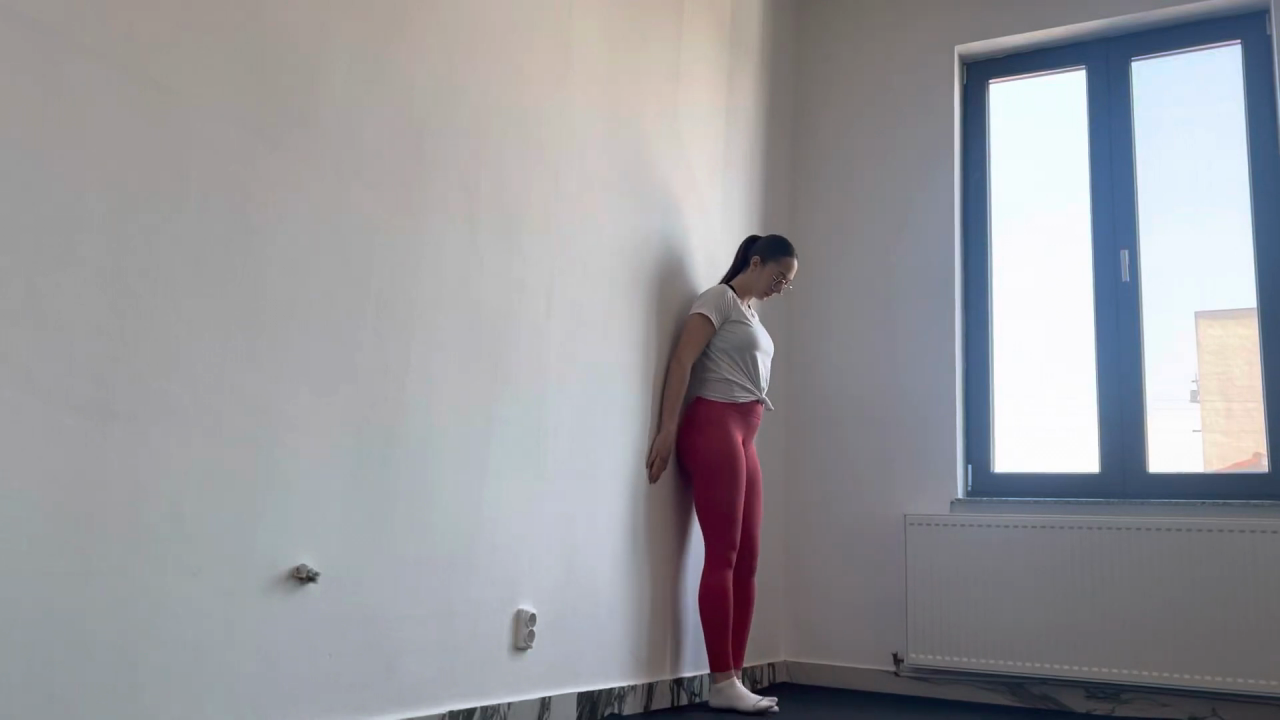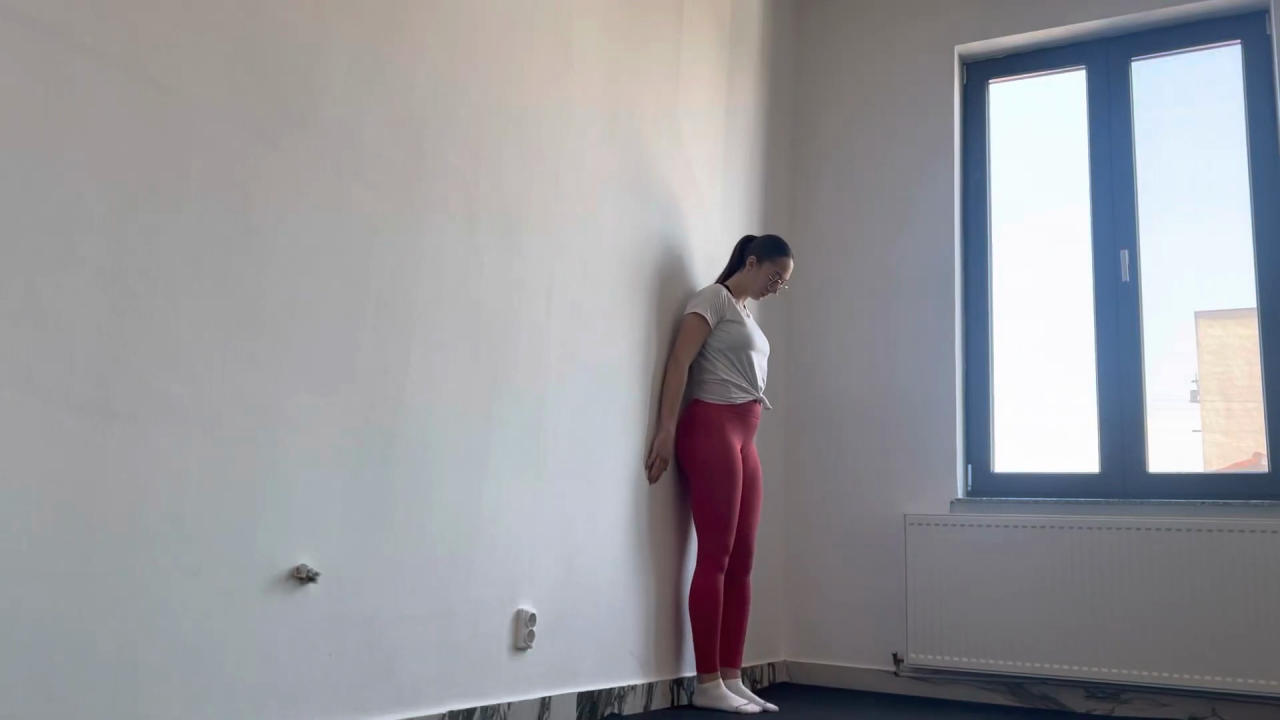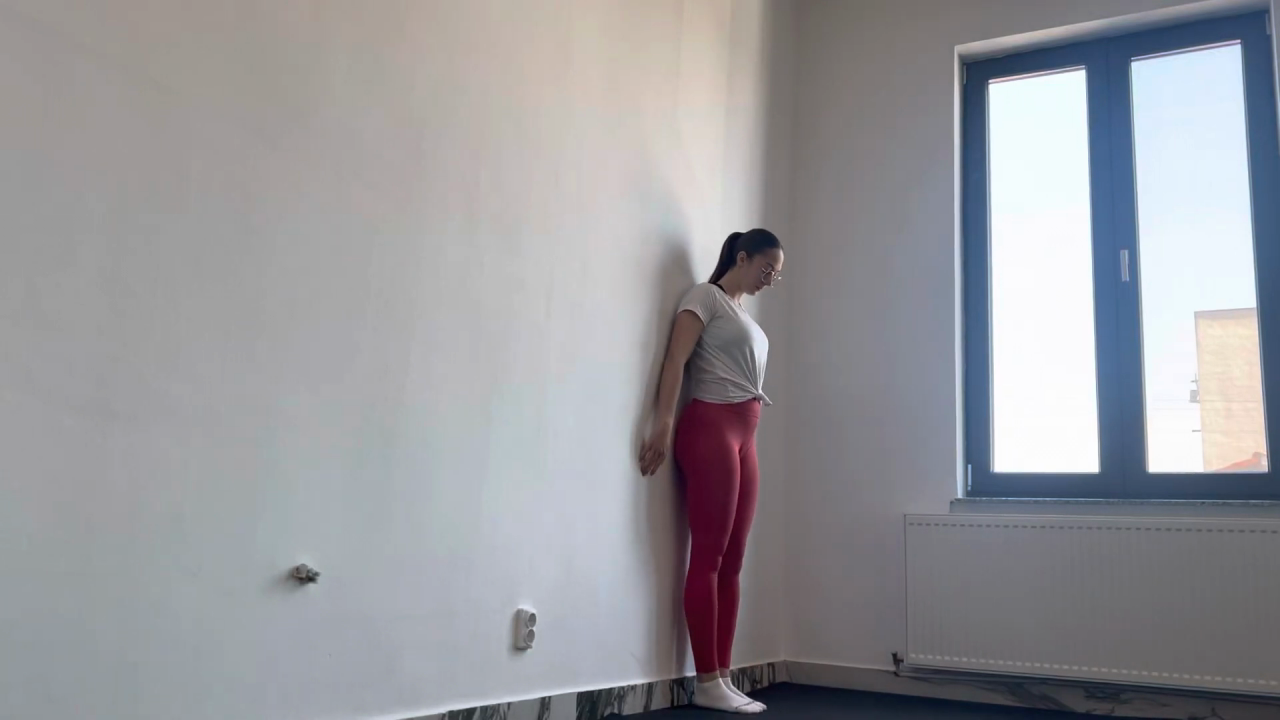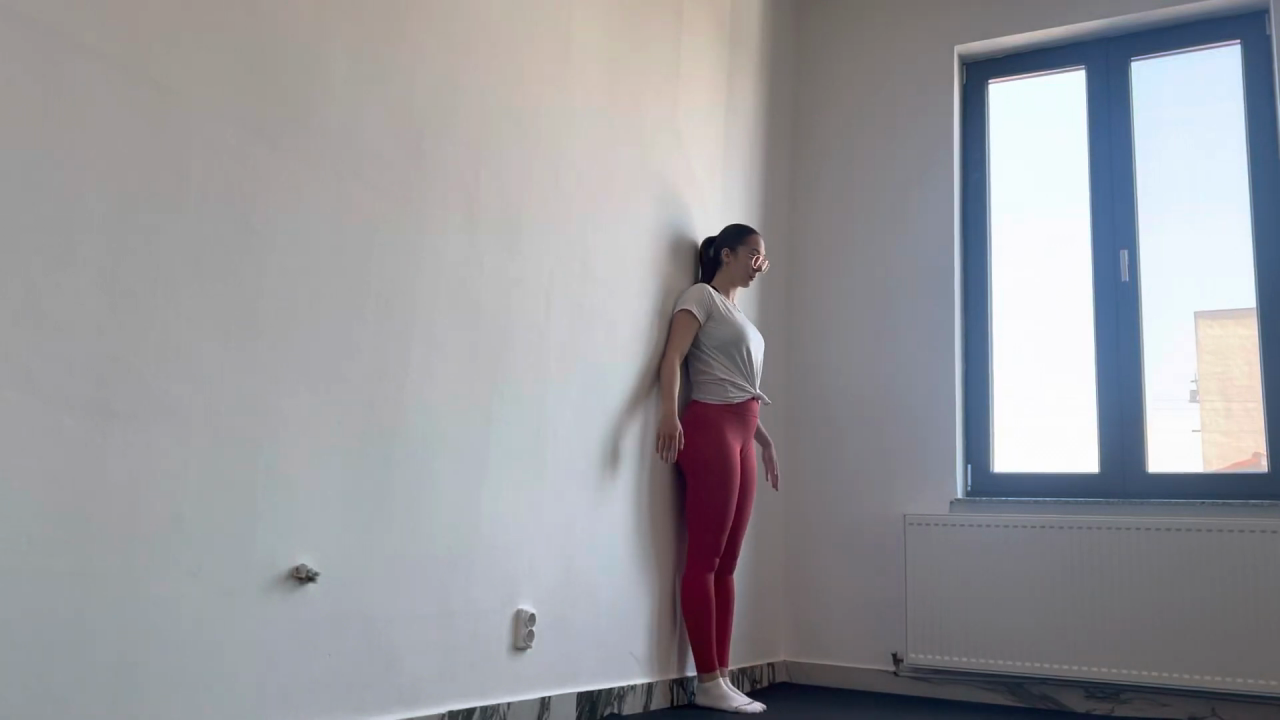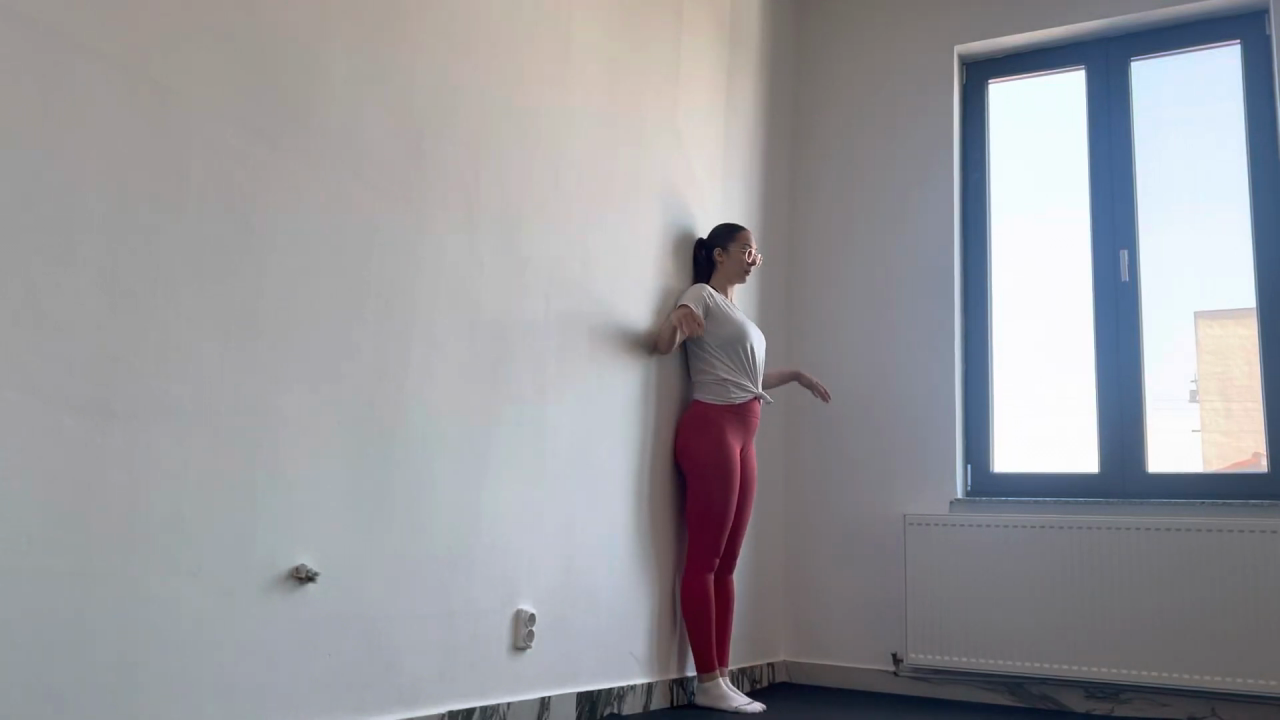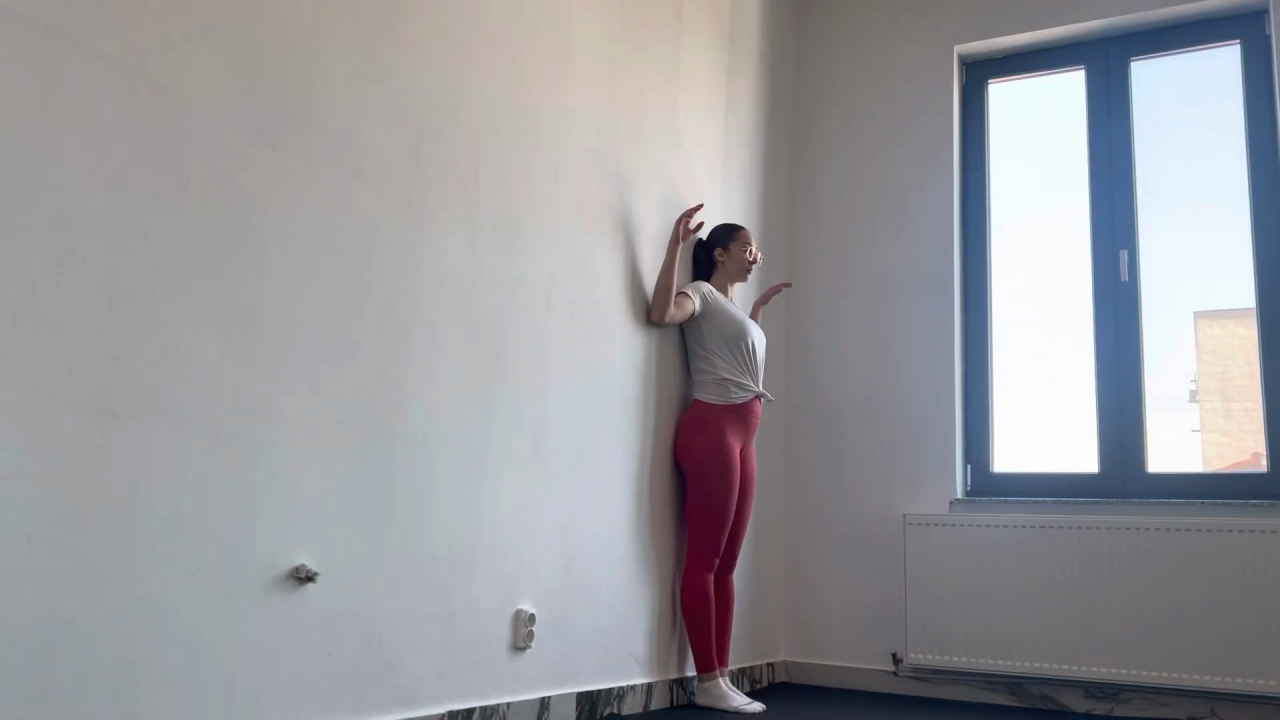
dt=0.3s
person 1, frame 1
left shoulder: (750, 312)
right shoulder: (719, 299)
right elbow: (682, 362)
left wrist: (741, 440)
right wrist: (667, 430)
left hip: (742, 434)
right hip: (714, 426)
left knee: (746, 558)
right knee: (723, 554)
left ankle: (732, 680)
right ankle: (721, 681)
person 1, frame 2
left shoulder: (746, 312)
right shoulder: (713, 298)
right elbow: (680, 362)
left wrist: (741, 440)
right wrist: (666, 431)
left hip: (743, 435)
right hip: (712, 428)
left knee: (742, 559)
right knee: (715, 556)
left ankle: (731, 679)
right ankle: (708, 683)
person 1, frame 3
left shoulder: (741, 311)
right shoulder: (705, 297)
right elbow: (675, 360)
right wrist: (664, 422)
left hip: (743, 433)
right hip: (710, 427)
left knee: (731, 561)
right knee: (708, 557)
left ankle: (722, 678)
right ankle: (707, 682)
person 1, frame 4
left shoulder: (735, 309)
right shoulder: (701, 296)
right elbow: (672, 357)
left wrist: (765, 438)
right wrist: (669, 414)
left hip: (742, 434)
right hip: (711, 428)
left knee: (726, 562)
right knee: (704, 558)
left ankle: (721, 678)
right ankle: (708, 681)
person 1, frame 5
left shoulder: (731, 308)
right shoulder: (700, 296)
right elbow: (663, 341)
left wrist: (792, 374)
right wrist: (675, 325)
left hip: (741, 434)
right hip: (711, 428)
left knee: (726, 562)
right knee: (704, 559)
left ankle: (722, 678)
right ankle: (708, 682)
person 1, frame 6
left shoulder: (730, 306)
right shoulder: (700, 294)
right elbow: (661, 313)
left wrist: (761, 306)
right wrist: (675, 245)
left hip: (741, 435)
right hip: (711, 429)
left knee: (726, 562)
right knee: (704, 559)
left ankle: (721, 679)
right ankle: (708, 682)
